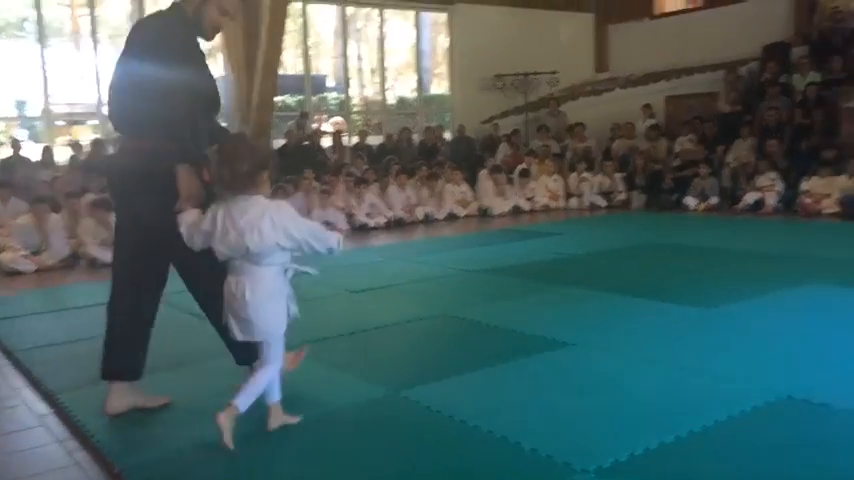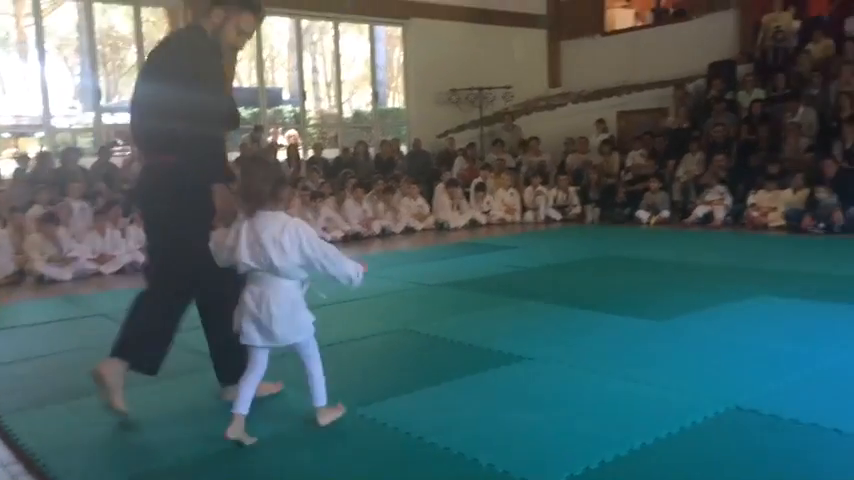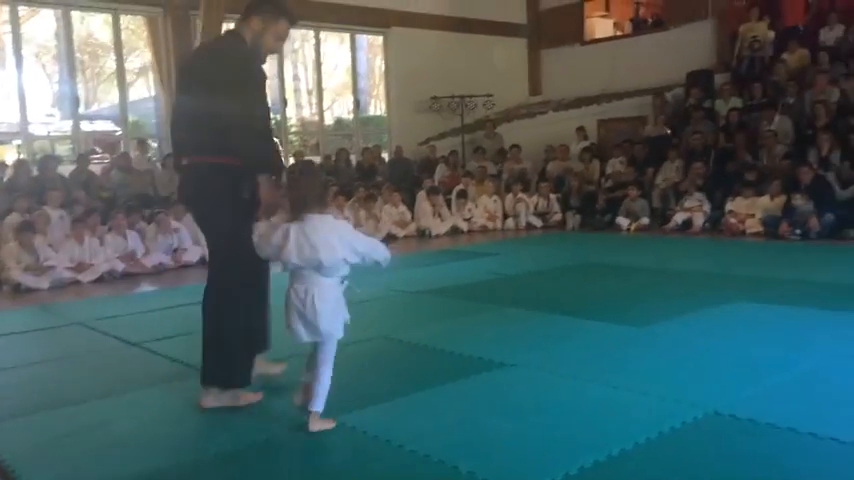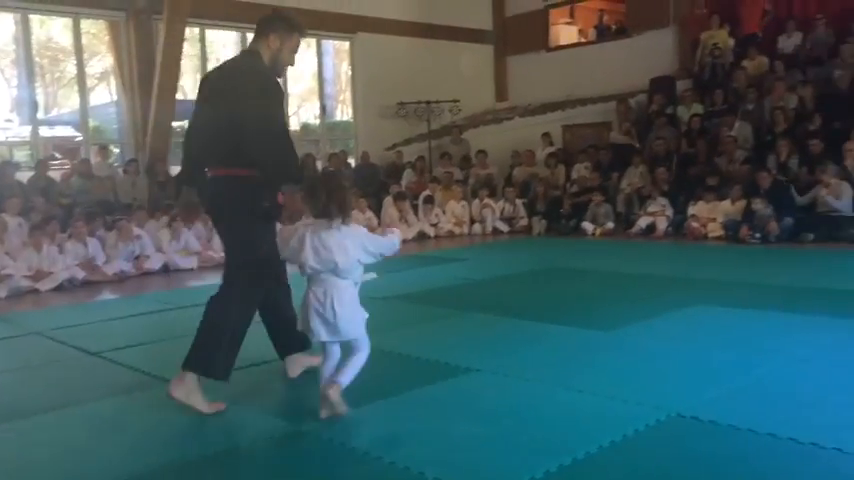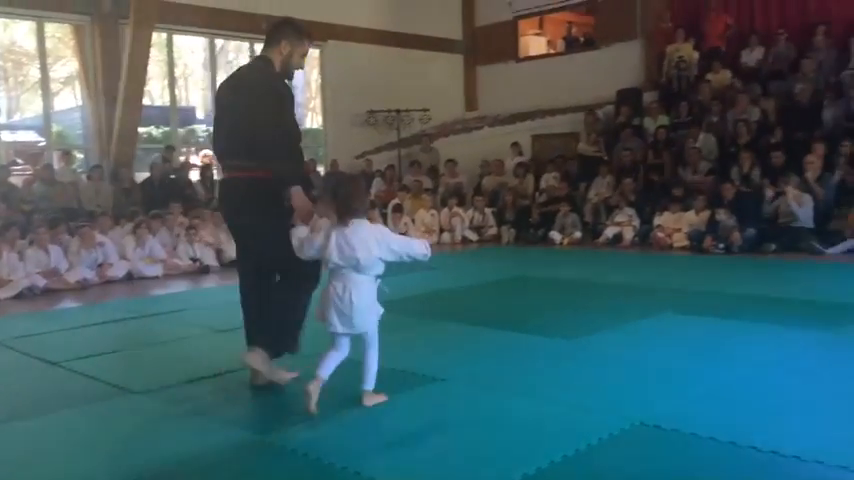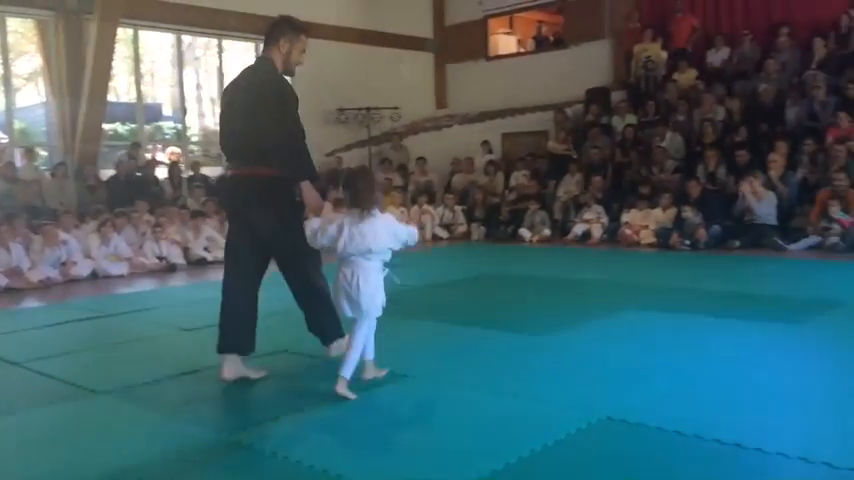
dt=0.2s
person 1, frame 1
left shoulder: (160, 35)
right shoulder: (163, 33)
right elbow: (165, 109)
left wrist: (222, 138)
right wrist: (182, 164)
left hip: (138, 170)
right hip: (159, 172)
left knee: (138, 278)
right knee: (211, 267)
left ankle: (121, 385)
right ankle: (255, 356)
person 1, frame 2
left shoulder: (175, 51)
right shoulder: (197, 56)
right elbow: (203, 130)
right wrist: (220, 184)
left hip: (160, 182)
right hip: (186, 185)
left knee: (170, 281)
right knee: (222, 279)
left ankle: (119, 364)
right ankle: (237, 379)
person 1, frame 3
left shoulder: (203, 58)
right shoulder: (239, 63)
left elbow: (184, 123)
right elbow: (250, 128)
left wrist: (190, 163)
right wrist: (269, 177)
left hip: (199, 177)
right hip: (226, 182)
left knee: (246, 268)
right knee: (235, 278)
left ankle: (249, 357)
right ankle: (219, 386)
person 1, frame 4
left shoulder: (218, 77)
right shoulder: (260, 80)
left elbow: (198, 136)
right elbow: (271, 141)
left wrist: (197, 181)
right wrist: (289, 188)
left hip: (220, 187)
right hip: (248, 191)
left knee: (267, 274)
right knee: (245, 283)
left ankle: (295, 353)
right ankle: (191, 378)
person 1, frame 5
left shoulder: (233, 83)
right shoulder: (271, 85)
left elbow: (223, 141)
right elbow: (280, 142)
right wrist: (297, 188)
left hip: (235, 191)
right hip: (264, 193)
left knee: (257, 277)
right knee: (301, 271)
left ankle: (263, 359)
right ankle: (264, 349)
person 1, frame 6
left shoulder: (237, 85)
right shoulder: (274, 86)
right elbow: (287, 141)
right wrist: (306, 184)
left hip: (239, 187)
right hip: (272, 189)
left knee: (241, 273)
right knee: (303, 265)
left ankle: (231, 357)
right ankle: (333, 338)
person 2, frame 1
left shoulder: (219, 212)
right shoulder: (277, 211)
left elbow: (192, 235)
right elbow: (314, 236)
left wrist: (189, 212)
right wrist: (335, 238)
left hip: (238, 287)
right hip: (267, 290)
left knee: (269, 354)
right knee: (271, 361)
left ankle: (275, 412)
right ankle: (230, 413)
person 2, frame 2
left shoulder: (240, 227)
right shoulder: (294, 228)
left elbow: (219, 253)
right elbow: (328, 257)
left wrist: (219, 228)
right wrist: (355, 271)
left hip: (254, 299)
right hip: (285, 301)
left knee: (256, 365)
right knee: (311, 357)
left ankle: (237, 423)
right ankle: (322, 411)
person 2, frame 3
left shoulder: (286, 229)
right shoulder: (340, 229)
left elbow: (262, 247)
right elbow: (374, 250)
left wrist: (263, 223)
right wrist: (383, 254)
left hip: (299, 296)
right hip: (327, 298)
left knee: (319, 353)
right knee: (326, 360)
left ankle: (307, 389)
right ankle: (315, 416)
person 2, frame 4
left shoulder: (302, 232)
right shoulder: (354, 234)
left elbow: (286, 252)
right elbow: (386, 246)
right wrist: (394, 234)
left hip: (316, 298)
right hip: (343, 300)
left knee: (331, 353)
right knee: (361, 351)
left ankle: (325, 404)
right ankle: (335, 388)
person 2, frame 5
left shoulder: (328, 232)
right shoulder: (377, 233)
left elbow: (302, 248)
right elbow: (412, 248)
left wrist: (302, 227)
right wrist: (424, 246)
left hip: (337, 293)
right hip: (362, 295)
left knee: (339, 347)
right knee: (371, 346)
left ankle: (315, 384)
right ankle: (368, 393)
person 2, frame 6
left shoulder: (341, 221)
right shoulder: (386, 222)
left elbow: (315, 238)
right elbow: (409, 235)
left wrist: (313, 219)
right wrist: (413, 229)
left hip: (346, 279)
right hip: (368, 282)
left knee: (365, 328)
right knee: (360, 333)
left ankle: (370, 367)
right ankle: (342, 382)
